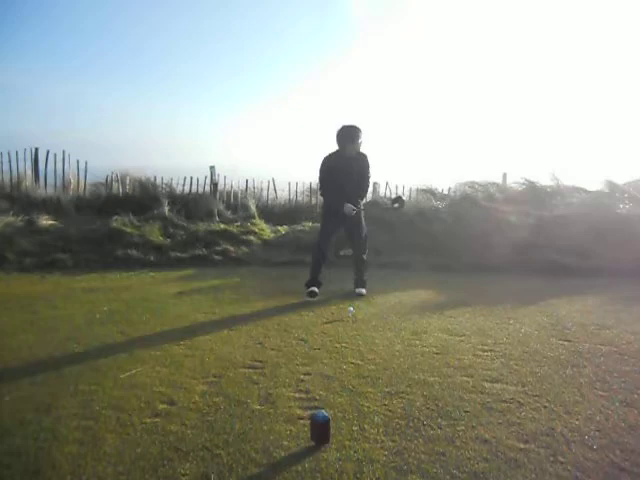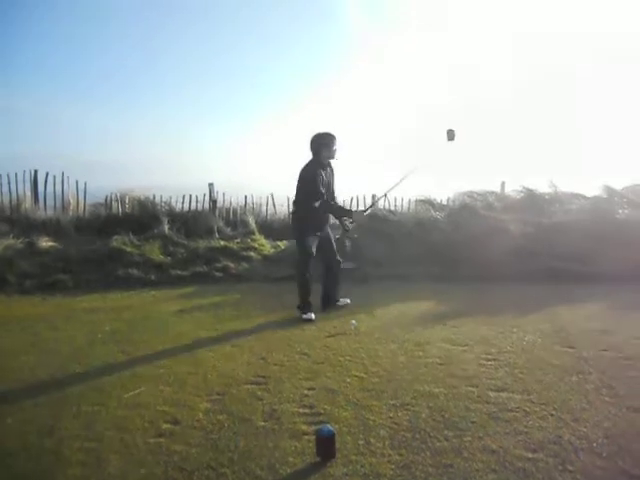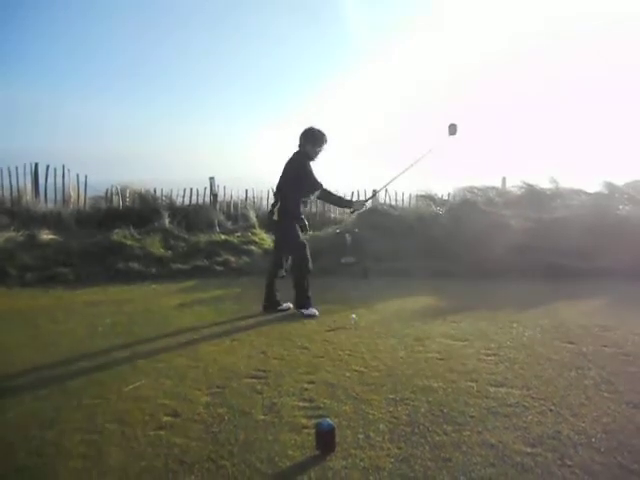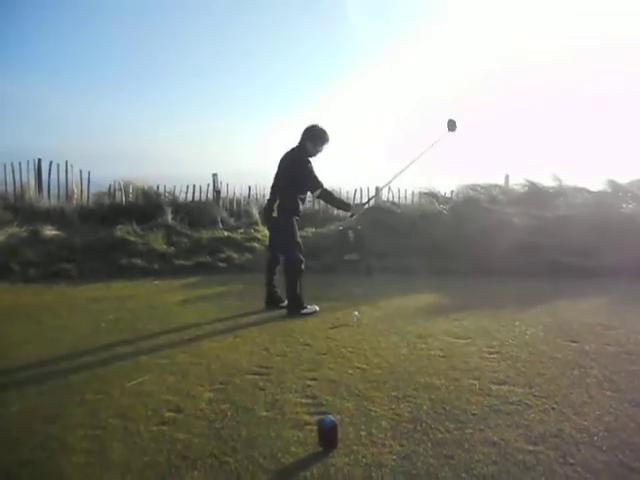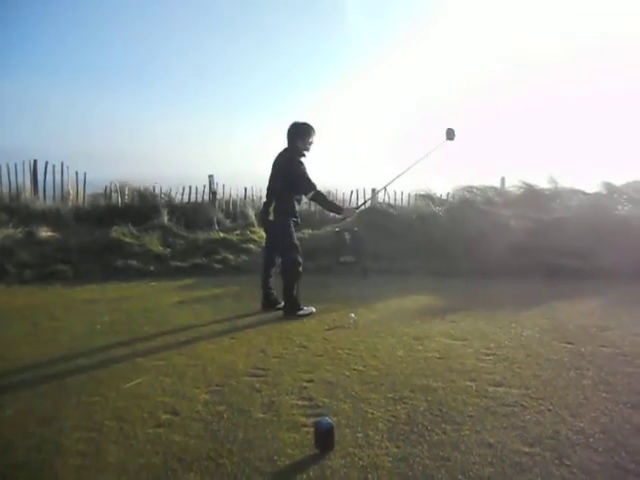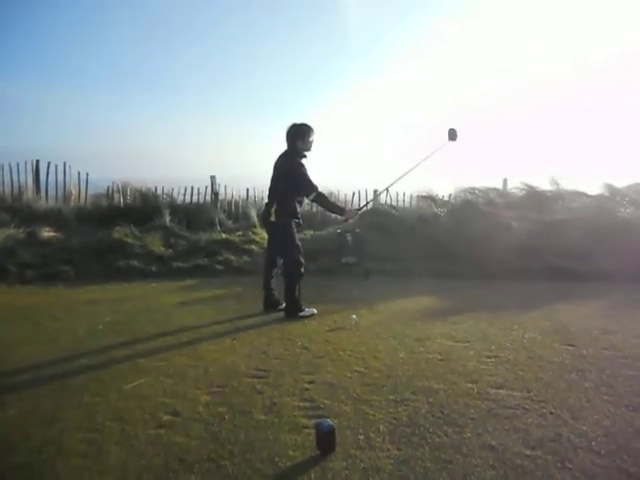
dt=0.4s
person 1, frame 1
left shoulder: (362, 159)
right shoulder: (330, 161)
left elbow: (365, 185)
right elbow: (325, 190)
left wrist: (357, 202)
right wrist: (342, 205)
left hip: (355, 208)
right hip: (333, 209)
left knee: (360, 246)
right knee: (322, 245)
left ankle: (360, 283)
right ankle: (313, 283)
person 1, frame 2
left shoulder: (327, 168)
right shoulder: (311, 172)
left elbow: (330, 197)
right elbow: (321, 202)
left wrist: (342, 218)
right wrist: (349, 214)
left hip: (320, 222)
right hip: (304, 224)
left knee: (333, 261)
right knee: (306, 264)
left ankle: (330, 298)
right ankle: (306, 307)
person 1, frame 3
left shoulder: (298, 161)
right shoulder: (300, 164)
right elbow: (320, 192)
left wrist: (301, 218)
right wrist: (350, 204)
left hip: (283, 216)
right hip: (284, 217)
left knee: (279, 259)
right knee: (302, 257)
left ankle: (271, 301)
right ankle: (303, 303)
person 1, frame 4
left shoulder: (292, 156)
right shoulder: (301, 161)
right elbow: (320, 192)
right wrist: (348, 207)
left hip: (276, 212)
right hip: (283, 215)
left knee: (276, 256)
right knee: (294, 258)
left ankle: (273, 298)
right ankle: (296, 304)
person 1, frame 5
left shoulder: (285, 157)
right shoulder: (293, 162)
right elbow: (313, 193)
right wrist: (340, 210)
left hip: (273, 215)
right hip: (280, 217)
left knee: (271, 258)
right knee: (293, 260)
left ankle: (270, 300)
right ankle: (292, 306)
person 1, frame 6
left shoulder: (287, 159)
right shoulder: (293, 164)
right elbow: (314, 194)
right wrist: (342, 211)
left hip: (275, 216)
right hip: (282, 218)
left knee: (273, 259)
right knee: (294, 262)
left ankle: (271, 301)
right ankle: (294, 307)
